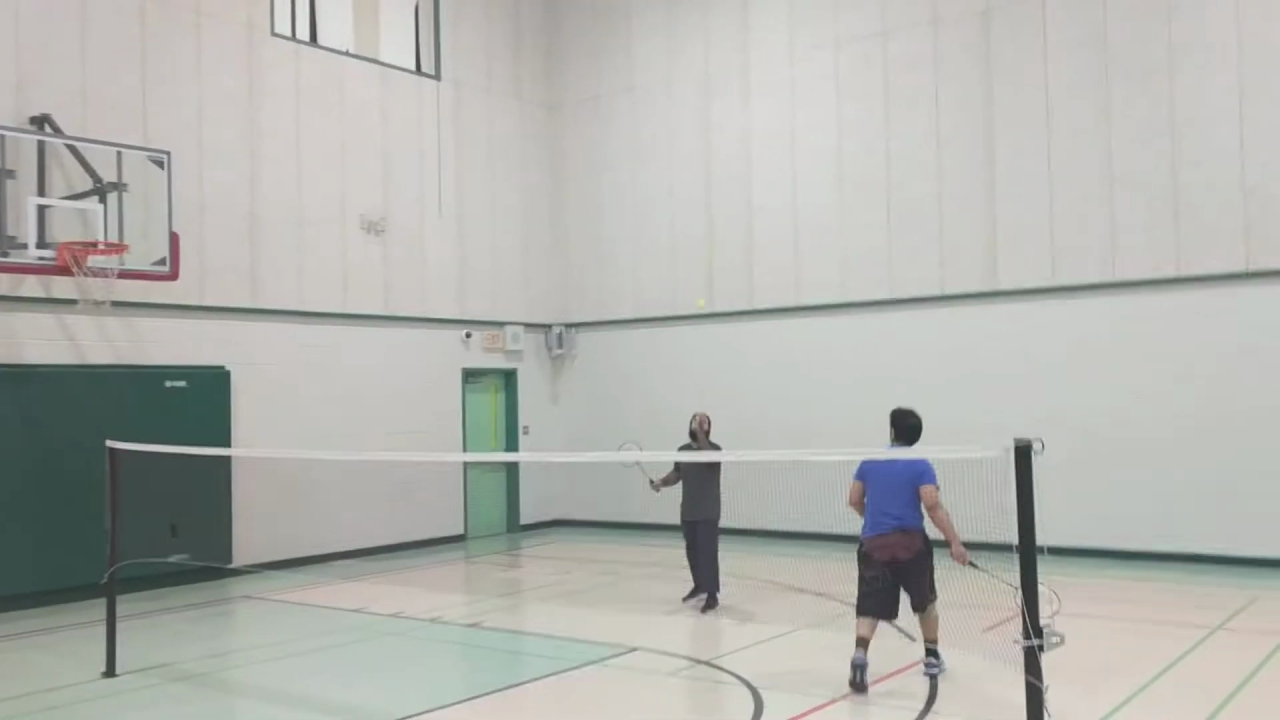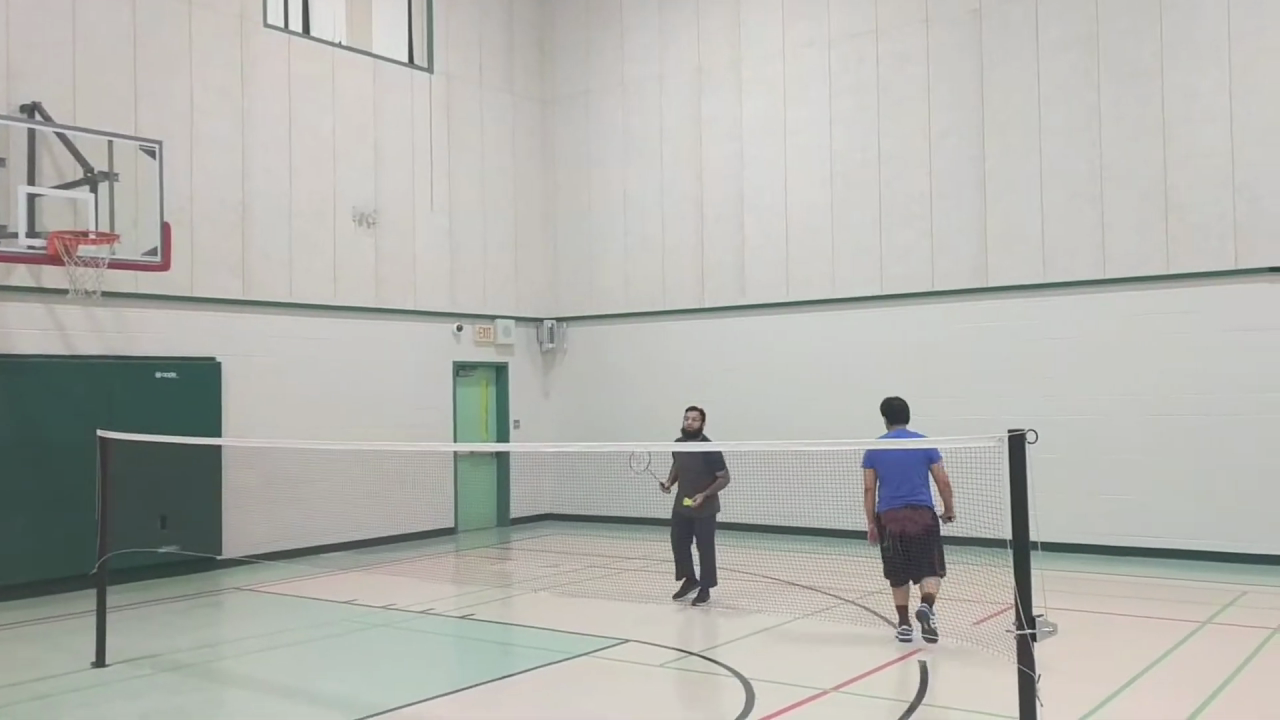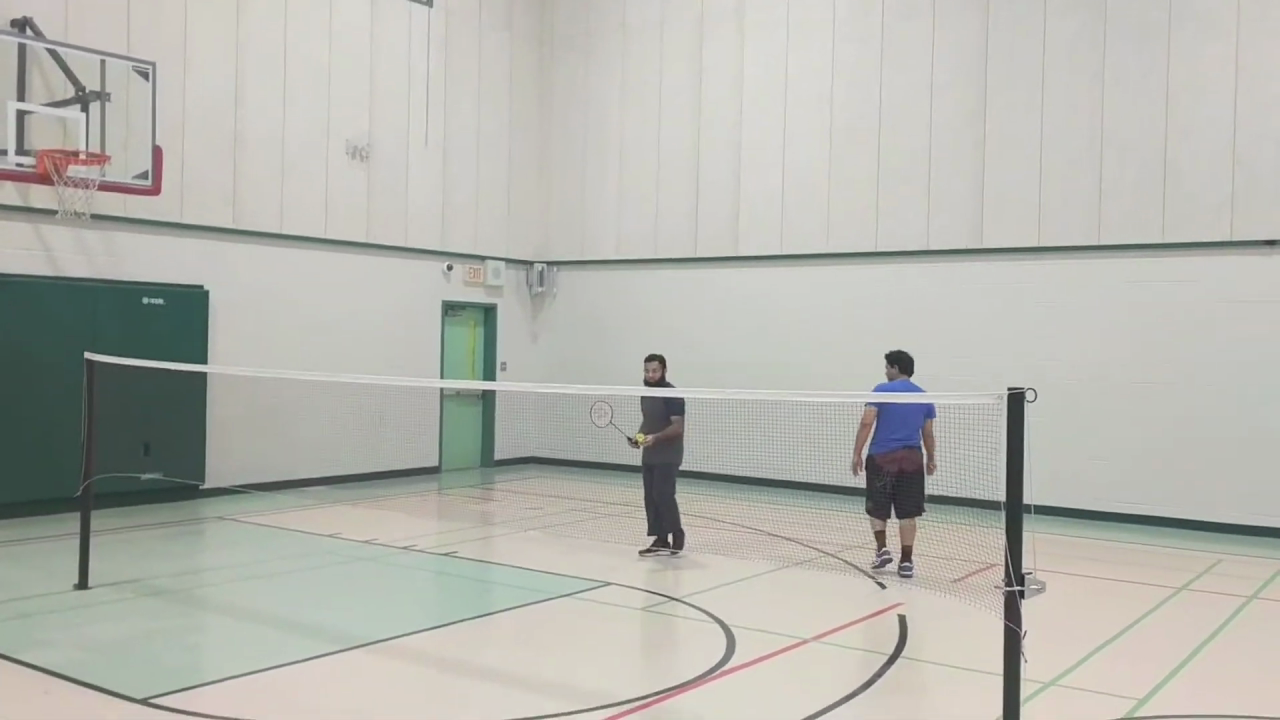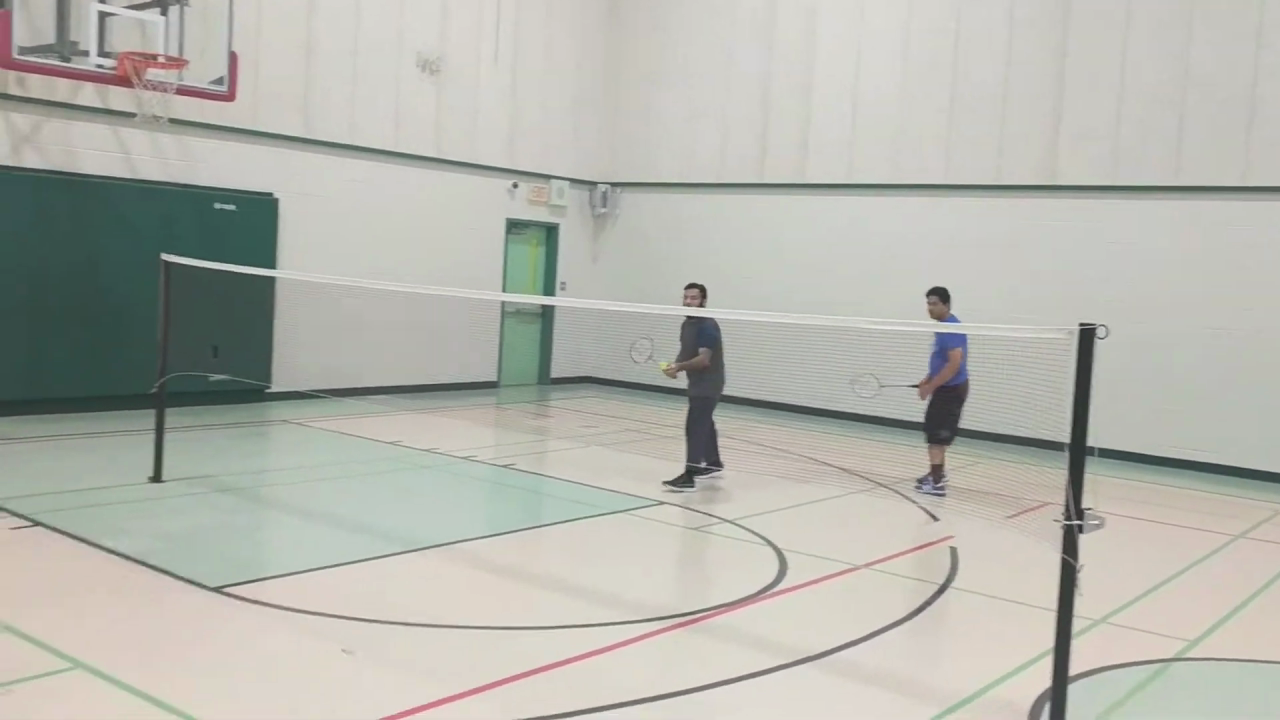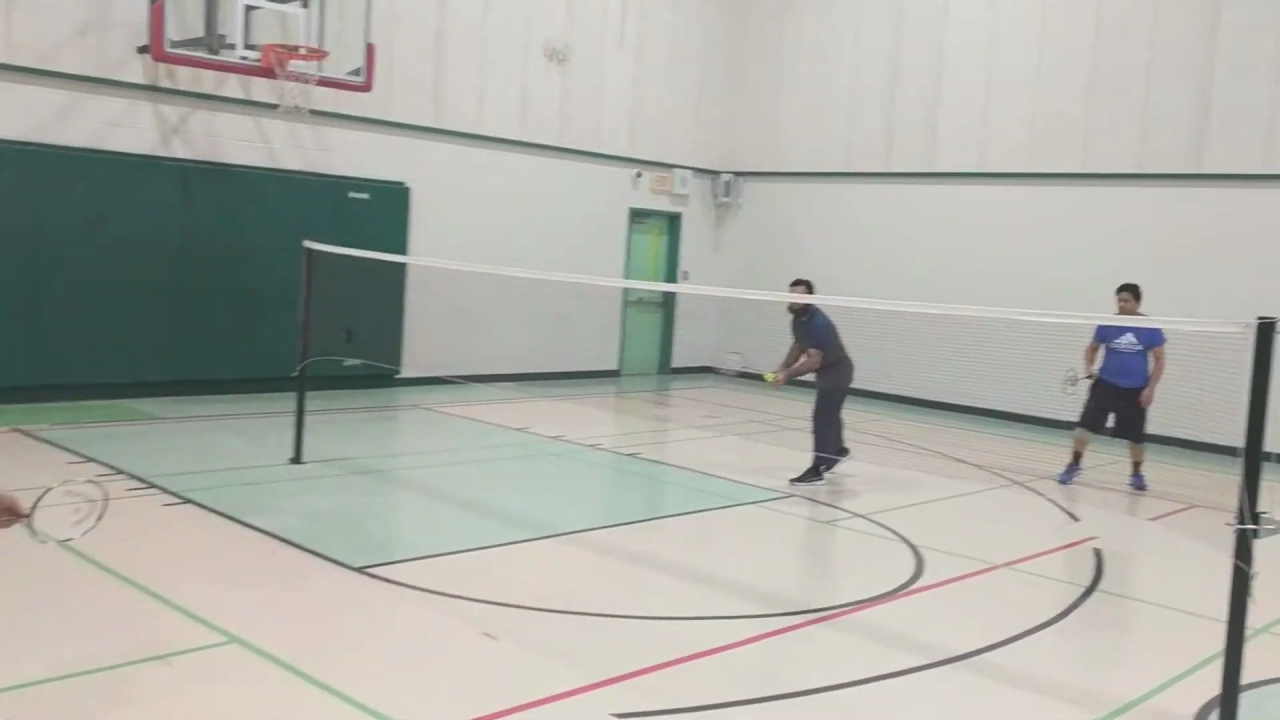
dt=0.7s
person 1, frame 1
left shoulder: (870, 461)
right shoulder: (921, 466)
left elbow: (855, 501)
right elbow: (933, 507)
right wrist: (955, 543)
left hip: (874, 543)
right hip: (911, 541)
left knee: (870, 610)
right knee: (924, 601)
left ankle: (861, 655)
right ankle: (932, 657)
person 1, frame 2
left shoulder: (874, 448)
right shoulder: (925, 444)
left elbow: (869, 489)
right elbow: (943, 482)
left wrist: (871, 523)
right wrist: (949, 509)
left hip: (889, 517)
right hip: (922, 515)
left knee: (898, 574)
right knee: (931, 573)
left ankle: (904, 625)
right ankle: (926, 607)
person 1, frame 3
left shoulder: (882, 390)
left elbow: (866, 424)
right elbow: (928, 434)
left wrist: (857, 455)
right wrist: (930, 459)
left hip: (881, 457)
right hip: (912, 458)
left knee: (878, 509)
right knee: (908, 513)
left ankle: (882, 550)
right ankle: (906, 562)
person 1, frame 4
left shoulder: (952, 329)
right shoulder: (942, 327)
left elbow: (955, 363)
left wrist: (931, 385)
right wrist: (926, 379)
left hip: (951, 389)
right hip: (944, 388)
left knee: (936, 435)
right knee: (936, 433)
left ankle: (937, 482)
right ankle: (937, 474)
person 1, frame 5
left shoulder: (1150, 327)
right shoulder: (1107, 324)
left elbow: (1159, 360)
right elbow: (1092, 348)
left wrist: (1150, 388)
right wrist: (1088, 368)
left hip: (1136, 390)
right hip: (1105, 385)
left knee: (1136, 435)
right knee: (1086, 424)
left ankle: (1137, 474)
right ankle: (1074, 465)
person 2, frame 1
left shoulder: (714, 448)
right shoulder: (682, 450)
left elbow: (706, 454)
right elbow: (676, 474)
left wrist: (701, 432)
right wrist: (661, 482)
left hip: (708, 512)
right hip: (688, 511)
left knee: (708, 552)
right knee: (692, 551)
left ankle: (712, 595)
right ankle: (699, 585)
person 2, frame 2
left shoulder: (710, 450)
right shoulder: (678, 444)
left elbow: (724, 479)
left wrist: (704, 495)
right wrist: (669, 482)
left hip: (704, 509)
right hip: (681, 505)
left knee: (705, 548)
right knee: (679, 544)
left ankle: (704, 589)
right ankle: (689, 580)
person 2, frame 3
left shoulder: (672, 395)
right shoulder: (645, 395)
left elbow: (678, 427)
left wrist: (656, 437)
right wrist: (639, 437)
left hip: (668, 456)
right hip: (649, 456)
left knee: (663, 495)
right knee: (651, 498)
left ankle: (677, 534)
right ankle: (661, 540)
person 2, frame 4
left shoulder: (707, 326)
right shoulder: (687, 324)
left elbow: (704, 359)
left wrist: (679, 366)
right wrist: (676, 366)
left hip: (708, 382)
right hip: (696, 382)
left knee: (694, 426)
right knee: (704, 423)
left ankle: (689, 477)
right ankle: (714, 463)
person 2, frame 5
left shoulder: (818, 323)
right shoulder: (798, 319)
left elbow: (814, 362)
right elbow: (798, 346)
left wrist: (788, 375)
right wrist: (783, 368)
left hip: (836, 372)
right hip: (826, 371)
left knee: (823, 417)
right knee: (828, 415)
left ankle: (816, 471)
right ankle: (838, 450)
